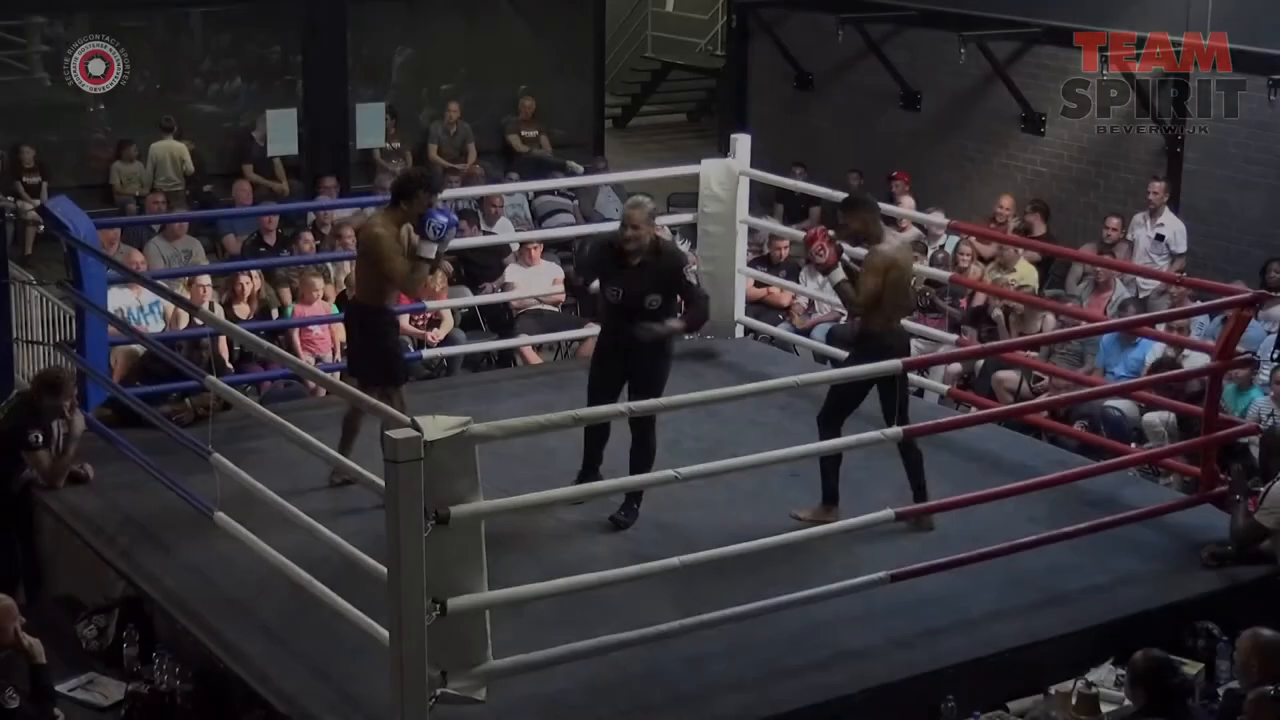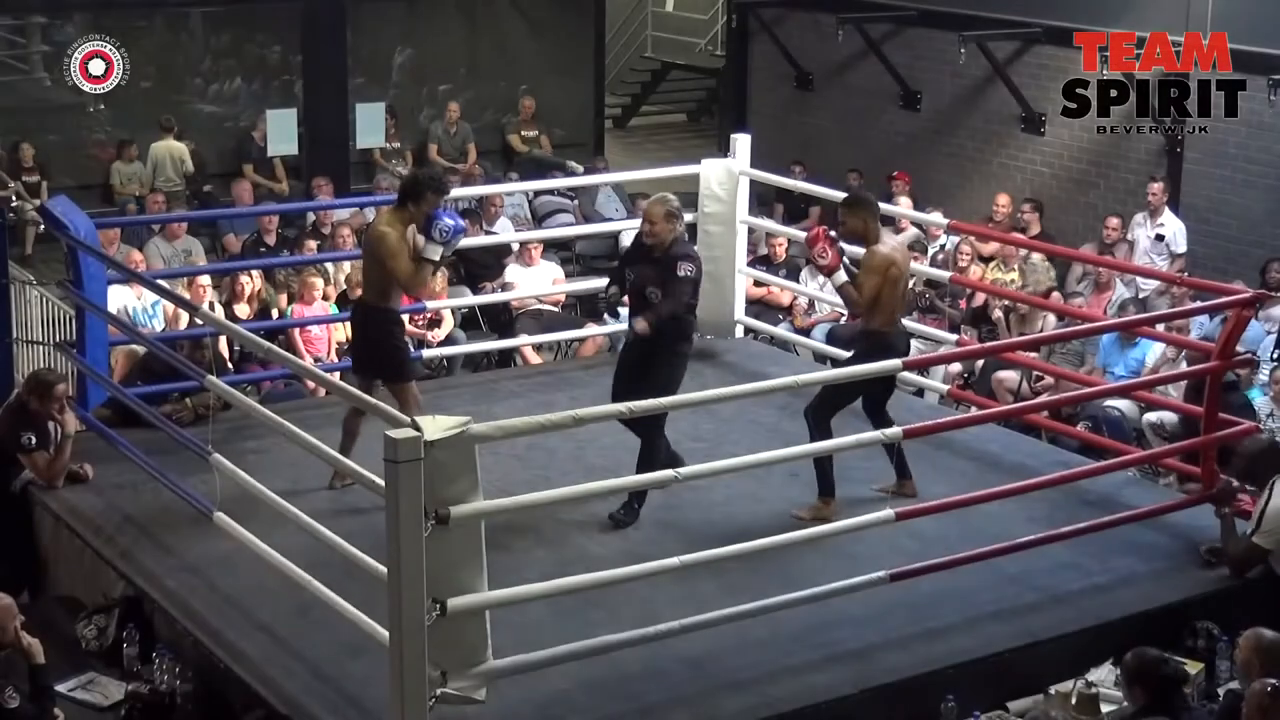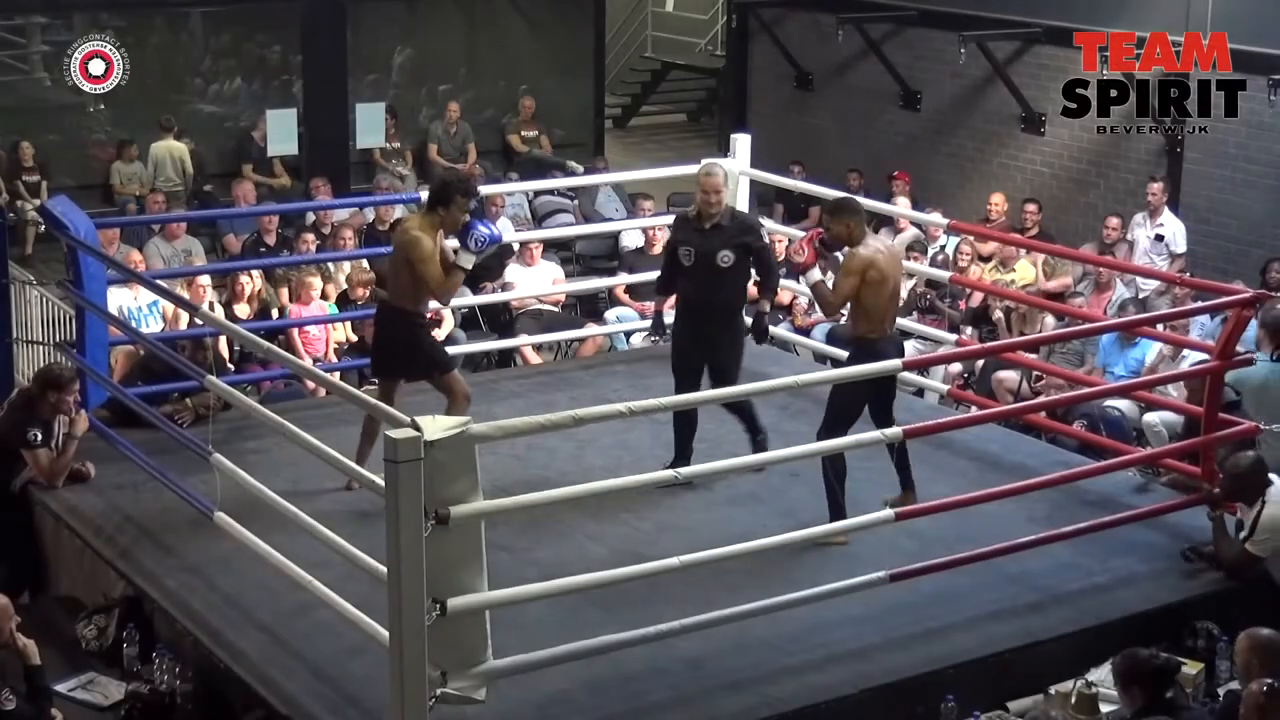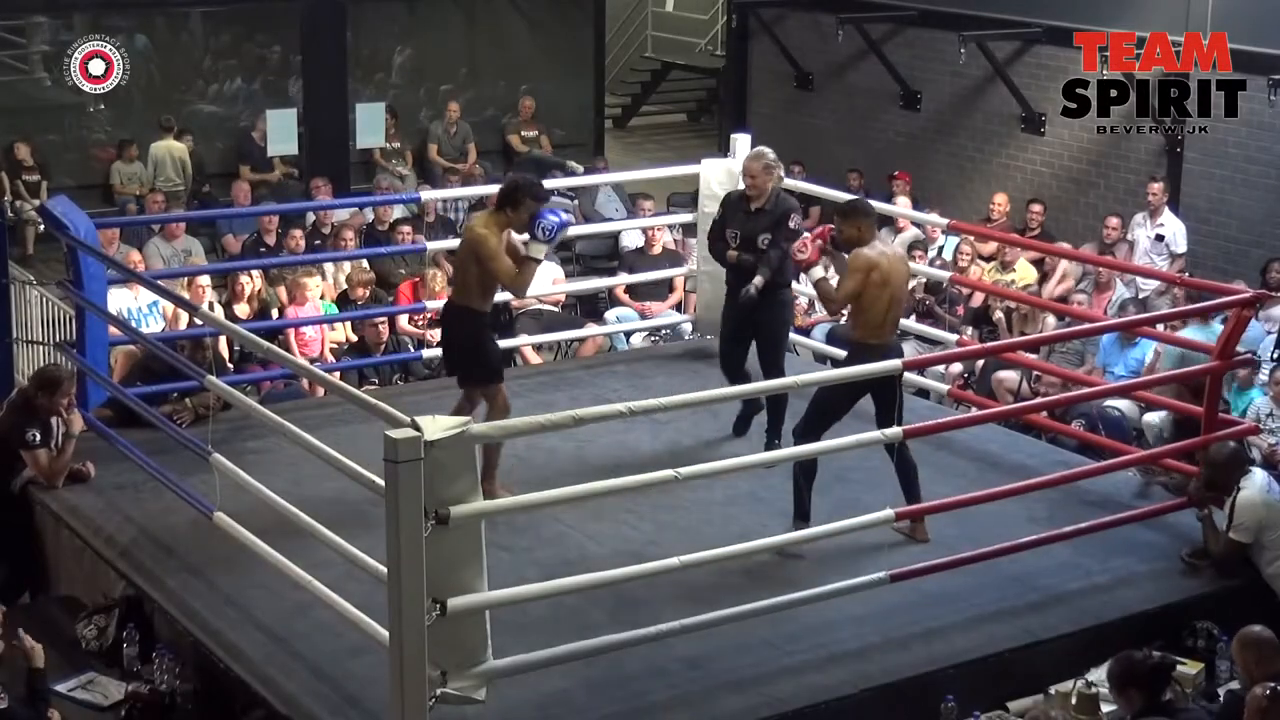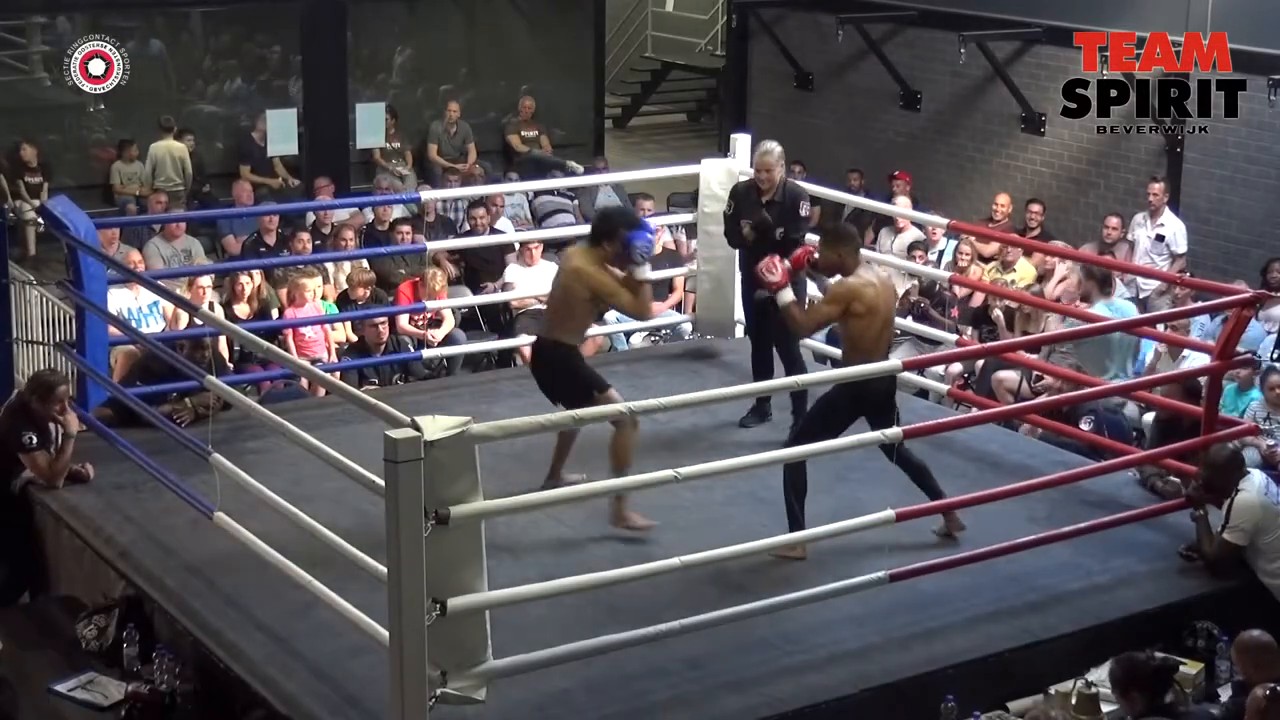
dt=0.5s
person 1, frame 1
left shoulder: (880, 257)
right shoulder: (899, 246)
left elbow: (856, 306)
left wrist: (832, 268)
right wrist: (838, 255)
left hip: (873, 346)
right hip: (896, 341)
left knee: (829, 421)
right knee: (900, 425)
left ankle: (828, 507)
right ankle: (922, 508)
person 1, frame 2
left shoulder: (878, 255)
right shoulder: (893, 244)
left elbow: (857, 304)
right elbow: (866, 288)
left wrist: (832, 269)
right wrist: (838, 256)
left hip: (878, 345)
right hip: (894, 339)
left knee: (817, 413)
right knee: (876, 409)
left ankle: (826, 502)
right ankle: (905, 481)
person 1, frame 3
left shoulder: (860, 257)
right shoulder: (886, 247)
left elbow: (831, 305)
left wrist: (808, 269)
right wrist: (829, 252)
left hip: (868, 352)
right hip: (891, 345)
left knee: (830, 435)
right knee: (885, 420)
left ankle: (837, 526)
right ankle: (908, 492)
person 1, frame 4
left shoulder: (862, 257)
right shoulder: (896, 256)
left elbow: (834, 304)
left wrist: (812, 267)
right wrist: (836, 253)
left hip: (864, 358)
right hip: (892, 354)
left knee: (806, 433)
right knee: (894, 439)
left ankle: (801, 525)
right ankle: (917, 523)
person 1, frame 5
left shoulder: (847, 288)
right shoulder: (881, 278)
left elbow: (803, 326)
left wrist: (780, 288)
right wrist: (814, 271)
left hip: (856, 383)
right hip: (884, 379)
left knee: (796, 451)
right knee: (896, 449)
left ankle: (794, 541)
right ankle: (950, 517)
person 2, frame 1
left shoulder: (402, 226)
right shoulder: (379, 233)
left elbow: (420, 271)
right elbow: (411, 287)
left wrist: (437, 245)
right wrist: (428, 244)
left hip: (369, 315)
right hip: (372, 319)
left knee: (364, 395)
right knee: (395, 403)
left ankle: (340, 468)
person 2, frame 2
left shoulder: (407, 227)
right shoulder: (385, 233)
left elbow: (427, 270)
right elbow: (414, 287)
left wrist: (444, 247)
right wrist: (434, 245)
left hip: (372, 315)
right hip: (379, 319)
left knee: (363, 396)
right knee: (410, 402)
left ankle: (341, 471)
person 2, frame 3
left shoulder: (430, 229)
right shoulder: (417, 238)
left elbow: (447, 268)
right elbow: (444, 293)
left wrist: (470, 253)
right wrist: (467, 255)
left hip: (391, 318)
right hip: (406, 324)
left knee: (384, 398)
right knee: (460, 394)
left ankle: (358, 471)
person 2, frame 4
left shoulder: (495, 226)
right shoulder: (483, 234)
left elbow: (520, 262)
right elbow: (518, 287)
left wrist: (537, 246)
right wrist: (539, 245)
left hip: (463, 316)
right hip: (467, 321)
left knee: (473, 396)
right knee: (499, 403)
right ankle: (489, 485)
person 2, frame 5
left shoulder: (576, 255)
right shoulder: (594, 275)
left elbow: (621, 288)
right elbow: (642, 311)
left wrist: (634, 271)
right wrist: (642, 269)
left hip: (545, 350)
right hip: (560, 356)
left knee: (577, 410)
right knee: (626, 419)
left ankle: (555, 476)
right ankle: (620, 509)
person 3, frame 1
left shoulder: (672, 259)
right shoulder: (608, 249)
left elbow: (699, 311)
right elbow: (578, 277)
left wrist: (667, 328)
right wrist: (587, 284)
left hip: (652, 351)
right hip: (611, 343)
left knee: (641, 423)
right knee: (596, 411)
left ankle: (633, 500)
right ankle: (589, 474)
person 3, frame 2
left shoulder: (685, 259)
right shoulder: (643, 242)
left elbow: (676, 302)
right elbow: (621, 270)
left wrist: (640, 327)
right wrist: (614, 293)
left hip: (671, 348)
right hip: (640, 340)
left knee: (651, 420)
right knee: (622, 405)
left ankle: (635, 501)
right ankle: (669, 459)
person 3, frame 3
left shoulder: (745, 225)
right shoulder: (682, 223)
left elbow: (767, 270)
right elbow: (669, 270)
left wrist: (764, 313)
right wrist: (658, 310)
left hip: (726, 322)
right hip: (688, 319)
left knee: (724, 390)
right knee: (684, 390)
left ankle: (758, 438)
right ankle: (681, 460)
person 3, frame 4
left shoulder: (788, 208)
right shoulder: (731, 201)
left elbow: (779, 253)
right elbow: (715, 243)
left wrist: (756, 284)
right wrist: (737, 258)
left hip: (774, 298)
right hip: (737, 293)
left knee: (772, 369)
right knee: (729, 359)
left ankle: (774, 439)
right ankle: (751, 403)
person 3, frame 5
left shoulder: (796, 196)
right shoulder: (741, 192)
left elbow: (793, 245)
right elbow: (732, 237)
right wrist: (751, 230)
right hip: (752, 280)
left knee: (788, 348)
right knee: (759, 344)
left ankle: (801, 418)
right ankle: (762, 405)
person 4, frame 1
left shoulder: (35, 403)
right shoulder: (26, 423)
left elbow: (51, 459)
right elbow: (54, 479)
left wrist: (73, 468)
right wrist: (74, 434)
left knee: (31, 556)
person 4, frame 2
left shoulder: (44, 411)
right shoulder: (20, 425)
left elbow: (50, 459)
right elbow: (53, 479)
left wrist: (73, 468)
right wrist: (68, 433)
left knee: (27, 558)
person 4, frame 3
left shoulder: (44, 406)
right shoulder: (25, 422)
left elbow: (52, 457)
right elbow: (53, 479)
left wrist: (75, 468)
right wrist: (75, 434)
left knee: (27, 559)
right knee: (19, 563)
person 4, frame 4
left shoulder: (40, 405)
right shoulder: (24, 422)
left elbow: (50, 458)
right elbow: (53, 478)
left wrist: (74, 468)
right wrist: (72, 433)
left knee: (27, 559)
right knee: (20, 566)
person 4, frame 5
left shoulder: (42, 412)
right shoulder: (20, 425)
left elbow: (51, 461)
right elbow: (53, 479)
left wrist: (73, 469)
right wrist: (70, 434)
left knee: (26, 560)
right knee: (21, 566)
